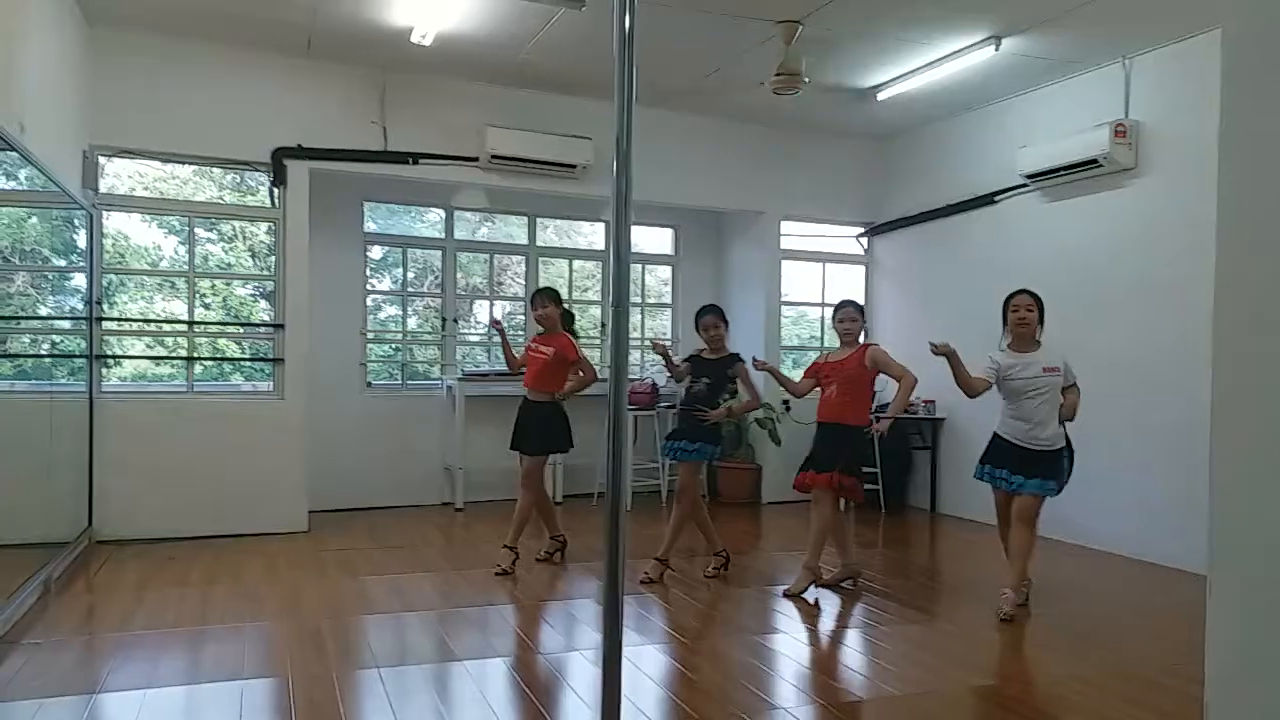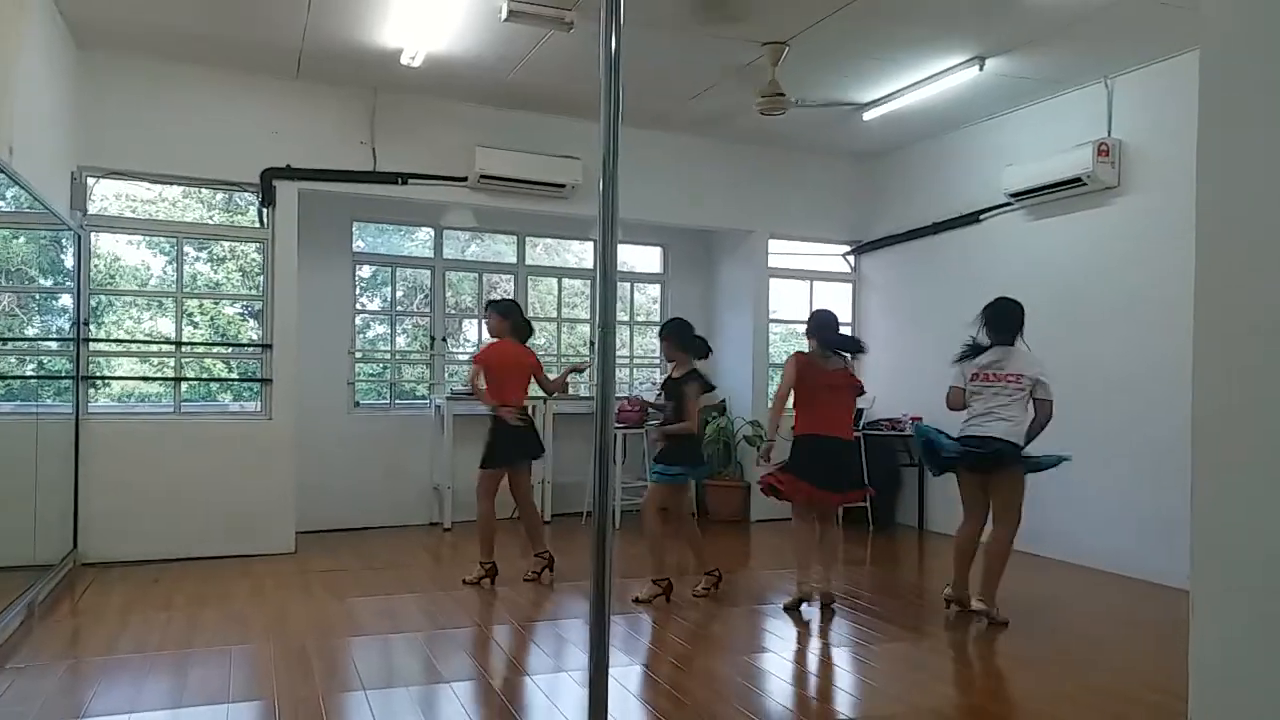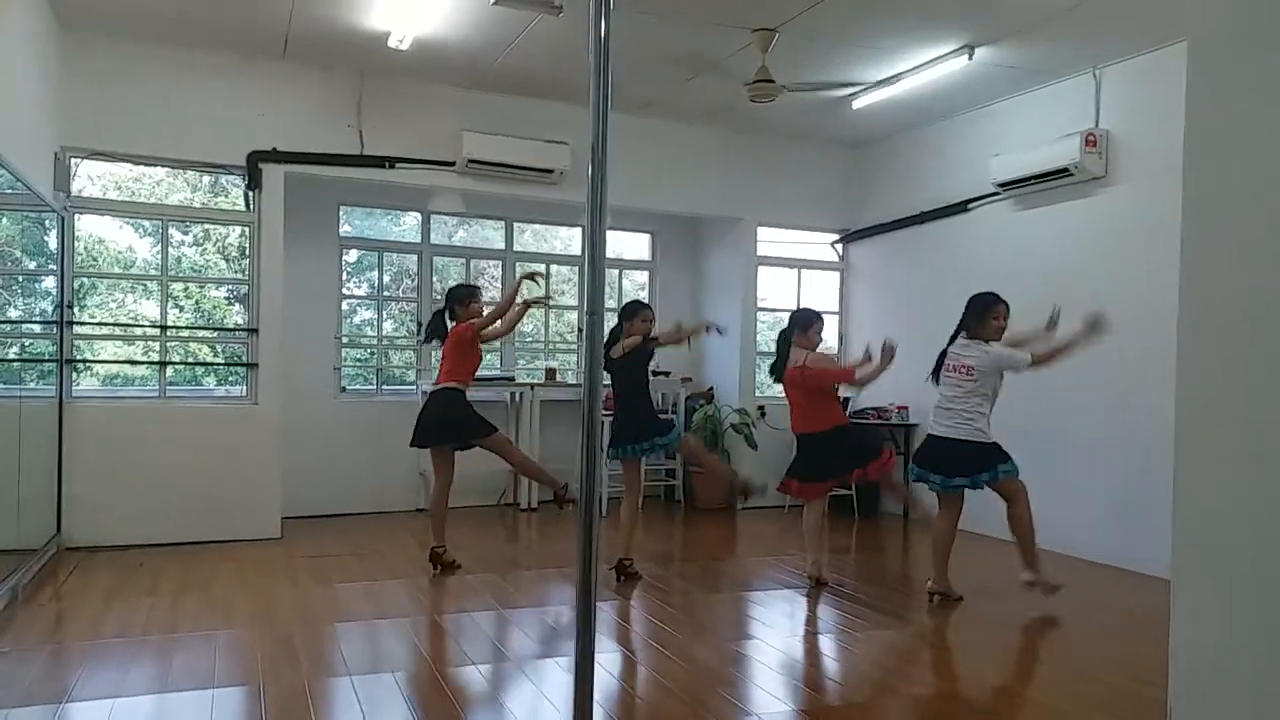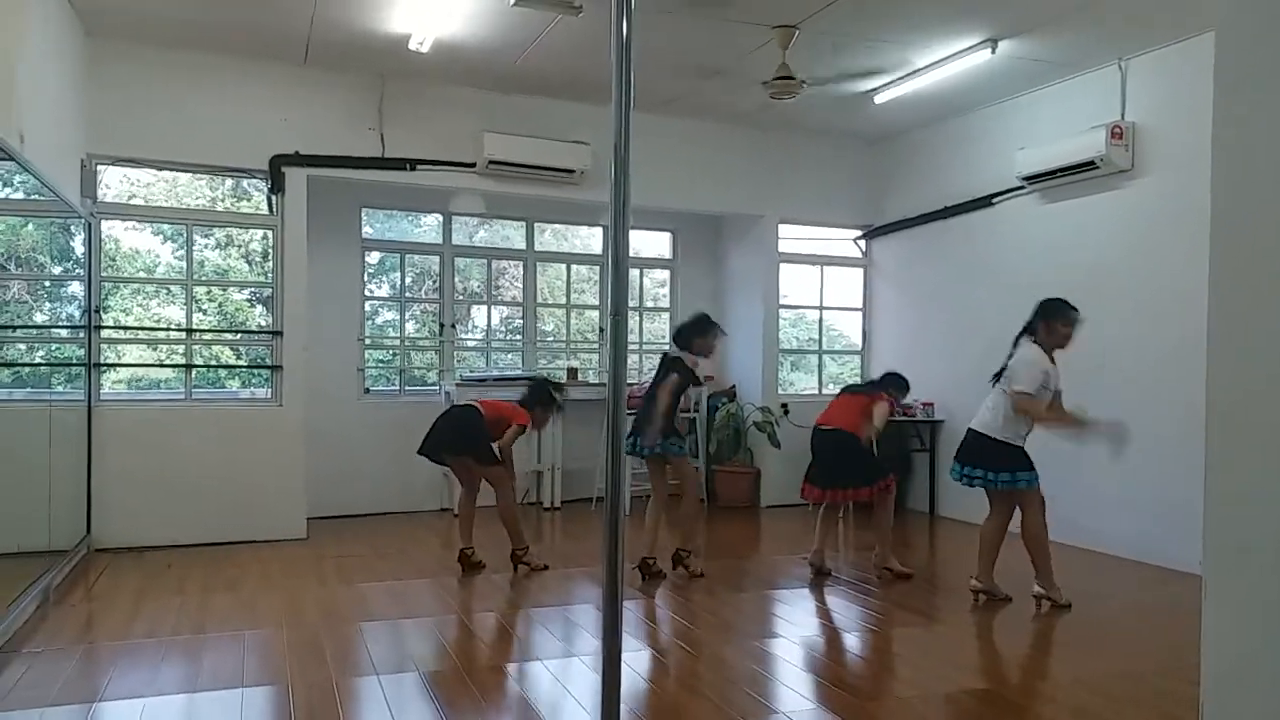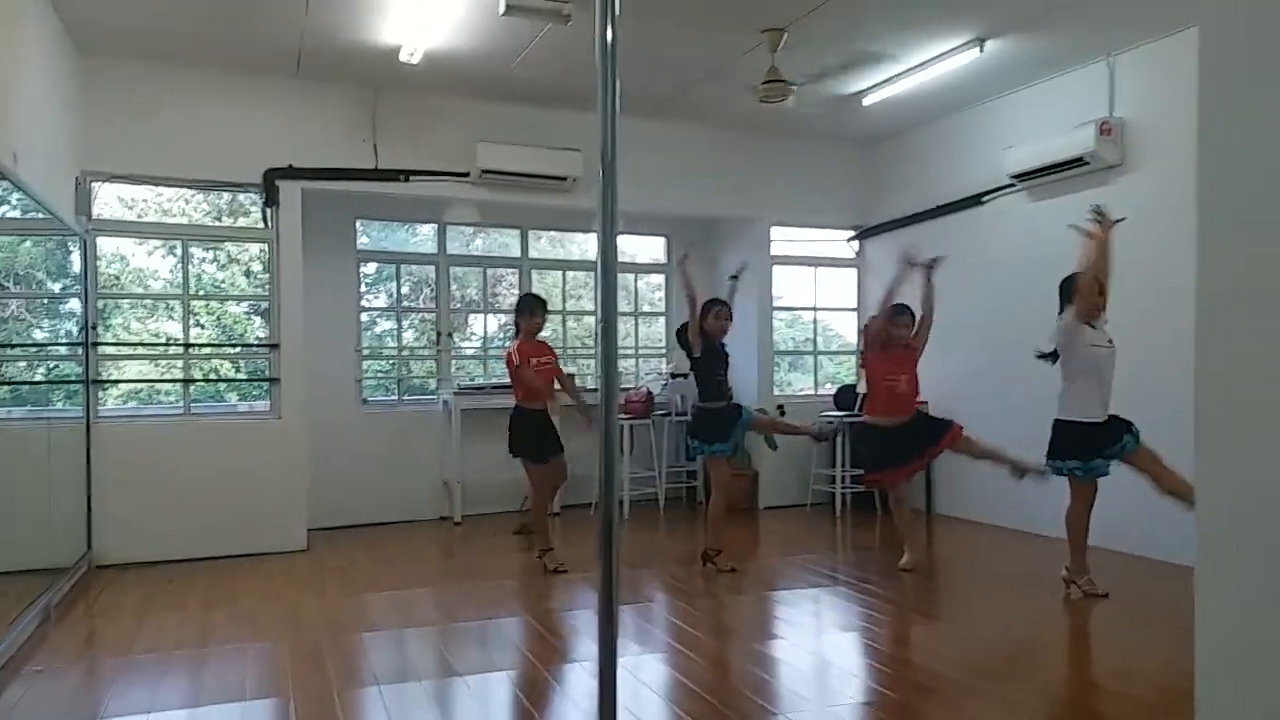
dt=1s
person 1, frame 1
left shoulder: (1057, 358)
right shoulder: (1000, 360)
left elbow: (1072, 388)
right elbow: (973, 389)
left wrist: (1071, 403)
right wrist: (951, 357)
left hip: (1046, 450)
right hip: (1007, 445)
left knee: (1023, 515)
right knee: (1005, 514)
left ankle: (1011, 588)
right ankle: (1020, 580)
person 1, frame 2
left shoulder: (969, 359)
right shoulder: (1032, 364)
left elbow: (953, 402)
right elbow: (1045, 413)
right wrist: (1023, 438)
left hip: (968, 444)
right hip: (1006, 448)
left knee: (973, 519)
right knee: (1006, 524)
left ankle: (957, 589)
right ankle: (985, 599)
person 1, frame 3
left shoulder: (958, 345)
right shoulder: (993, 355)
right elbow: (1040, 358)
left wrist: (1040, 333)
right wrist: (1081, 336)
left hip: (938, 442)
right hip: (971, 445)
left knee: (949, 508)
right knee: (1016, 495)
left ankle: (939, 580)
right ankle: (1032, 571)
person 1, frame 4
left shoulder: (1045, 362)
right shoulder: (1031, 358)
left elbow: (1056, 411)
right elbow: (1023, 407)
left wrist: (1093, 425)
right wrist: (1086, 424)
left hip: (987, 441)
right hip: (994, 442)
left knee: (1002, 508)
right knee: (1033, 506)
left ankle: (983, 578)
right ankle: (1046, 583)
person 1, frame 5
left shoulder: (1097, 326)
right shoulder: (1068, 328)
left elbow: (1102, 281)
right elbow: (1084, 282)
left wrist: (1105, 236)
right wrist: (1096, 240)
left hip: (1104, 423)
right hip: (1075, 428)
left knee: (1153, 466)
right knee: (1084, 496)
right ankle: (1077, 571)
person 2, frame 1
left shoulder: (734, 362)
right shoulder: (696, 357)
left elbow: (754, 400)
right elbow: (678, 374)
left wrist: (726, 411)
right wrist: (666, 357)
left hip: (703, 431)
right hip: (685, 428)
left knee: (684, 493)
right knee: (690, 495)
left ankle: (662, 559)
right ankle: (719, 551)
person 2, frame 2
left shoulder: (691, 379)
right shoulder: (676, 373)
left elbow: (691, 425)
left wrist: (661, 431)
right wrist: (647, 404)
left hip: (681, 454)
right hip: (672, 452)
left knee: (649, 508)
right knee: (680, 514)
left ankle: (660, 579)
right ankle: (709, 571)
person 2, frame 3
left shoulder: (612, 352)
right shoulder: (635, 345)
right elbow: (675, 337)
right wrist: (702, 326)
left hip: (623, 432)
right hip: (647, 426)
left knee: (631, 494)
right knee: (699, 452)
left ankle: (625, 562)
right ankle: (739, 485)
person 2, frame 4
left shoulder: (675, 356)
right shoulder: (686, 363)
right elbow: (665, 391)
right wrist: (657, 429)
left hip: (642, 428)
right hip: (655, 431)
left knee: (659, 494)
right knee: (692, 488)
left ankle: (649, 559)
right ankle: (683, 552)
person 2, frame 5
left shoulder: (718, 344)
right shoulder: (697, 344)
left elbow: (727, 307)
right elbow: (692, 302)
left wrist: (734, 280)
right wrist: (683, 267)
left hip: (728, 412)
right hip: (710, 418)
left knee: (770, 423)
right knee: (721, 486)
left ankle: (814, 432)
right ankle: (712, 550)
person 3, frame 1
left shoulder: (870, 353)
right shoulder: (824, 359)
left elbow: (908, 378)
right elbow: (799, 390)
left wrist: (888, 417)
right wrist: (773, 371)
left hip: (851, 434)
right hip: (825, 433)
left knee: (822, 496)
right knee: (826, 500)
left ankle: (810, 568)
right ankle: (848, 565)
person 3, frame 2
left shoulder: (798, 361)
right shoulder: (848, 368)
left elbow: (780, 398)
left wrist: (770, 437)
left hip: (810, 445)
right hip: (843, 447)
left knee: (803, 514)
right knee: (828, 517)
left ankle: (802, 584)
right ankle: (825, 584)
person 3, frame 3
left shoulder: (785, 363)
right shoulder: (817, 361)
right elbow: (858, 379)
left wrist: (861, 363)
right wrist: (883, 363)
left hip: (807, 439)
right hip: (834, 434)
left knee: (815, 502)
right knee: (881, 463)
left ankle: (814, 566)
person 3, frame 4
left shoulder: (854, 394)
right shoulder: (883, 400)
right elbow: (879, 415)
right wrist: (874, 428)
left hip: (821, 437)
right hip: (844, 439)
left knee: (833, 498)
right knee: (885, 491)
left ankle: (817, 554)
right ankle: (884, 557)
person 3, frame 5
left shoulder: (911, 352)
right shoulder: (875, 347)
left elbow: (927, 318)
right elbow: (883, 311)
left wrist: (928, 276)
right wrist: (904, 269)
left hip: (912, 424)
right hip: (879, 434)
left knee: (965, 443)
right knee: (896, 493)
left ankle: (1016, 464)
right ankle: (910, 549)
person 4, frame 1
left shoulder: (565, 342)
right shoulder: (536, 340)
left elbow: (590, 375)
right elbow: (514, 365)
left wrist: (562, 393)
right wrist: (502, 335)
left hip: (546, 413)
right hip: (529, 410)
left knee: (528, 481)
right knee: (533, 481)
left ankle: (510, 548)
right ankle: (556, 538)
person 4, frame 2
left shoulder: (490, 350)
right shoulder: (525, 353)
left elbow: (474, 383)
right elbow: (551, 389)
left wrist: (496, 408)
right wrist: (569, 371)
left hip: (505, 428)
right hip: (520, 426)
left knee: (484, 495)
right knee: (522, 495)
left ankle: (487, 564)
right ankle: (541, 555)
person 4, frame 3
left shoulder: (469, 336)
right shoulder: (463, 332)
left elbow: (502, 329)
right elbow: (498, 313)
left wrist: (525, 305)
right wrist: (520, 280)
left hip: (438, 408)
right hip: (451, 405)
left knee: (442, 480)
right knee: (509, 450)
left ankle: (439, 549)
right ankle: (559, 490)
person 4, frame 4
left shoulder: (508, 411)
right shoulder: (523, 416)
right elbow: (504, 444)
right wrist: (510, 479)
left hip: (446, 425)
right hip: (466, 426)
left knee: (470, 486)
right knee: (502, 486)
left ankle: (467, 552)
right ankle: (520, 550)
person 4, frame 5
left shoulder: (546, 350)
right shoulder: (515, 351)
left elbow: (564, 380)
right elbow: (531, 382)
left wrist: (584, 406)
left hip: (543, 417)
right hip: (527, 421)
left knee: (559, 475)
right knee: (541, 486)
left ankle: (533, 525)
right ankle: (545, 549)
